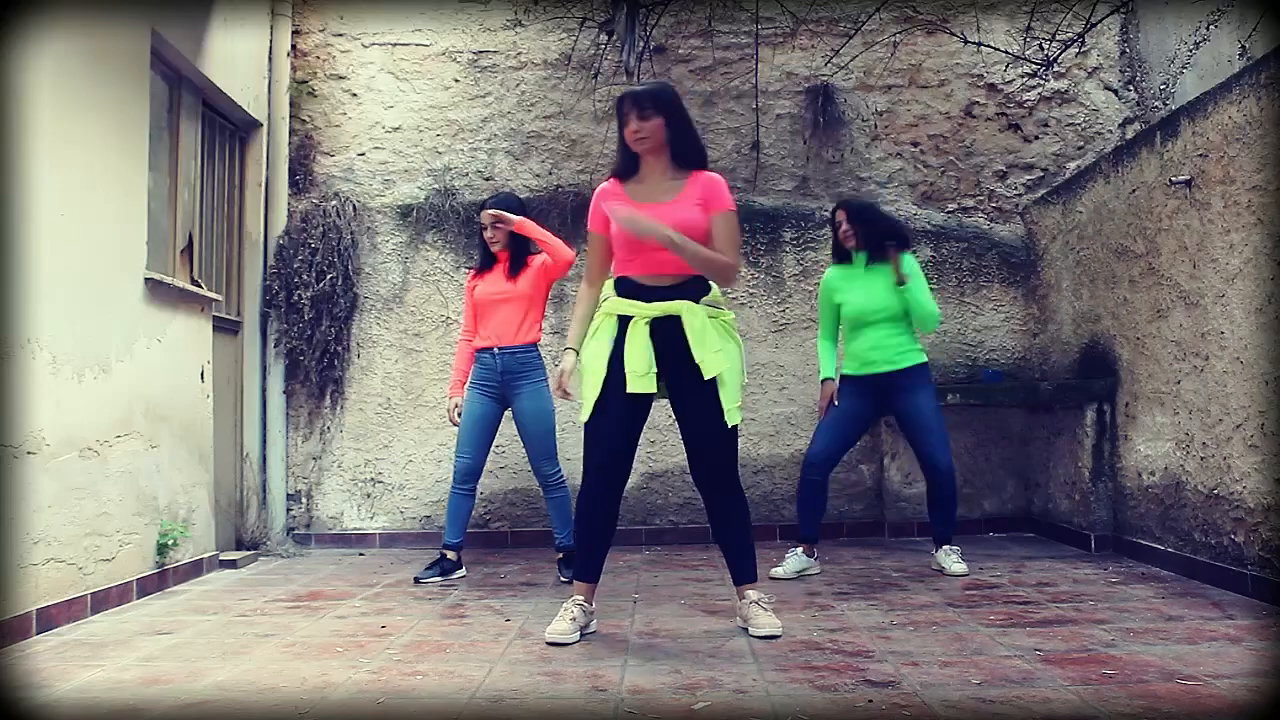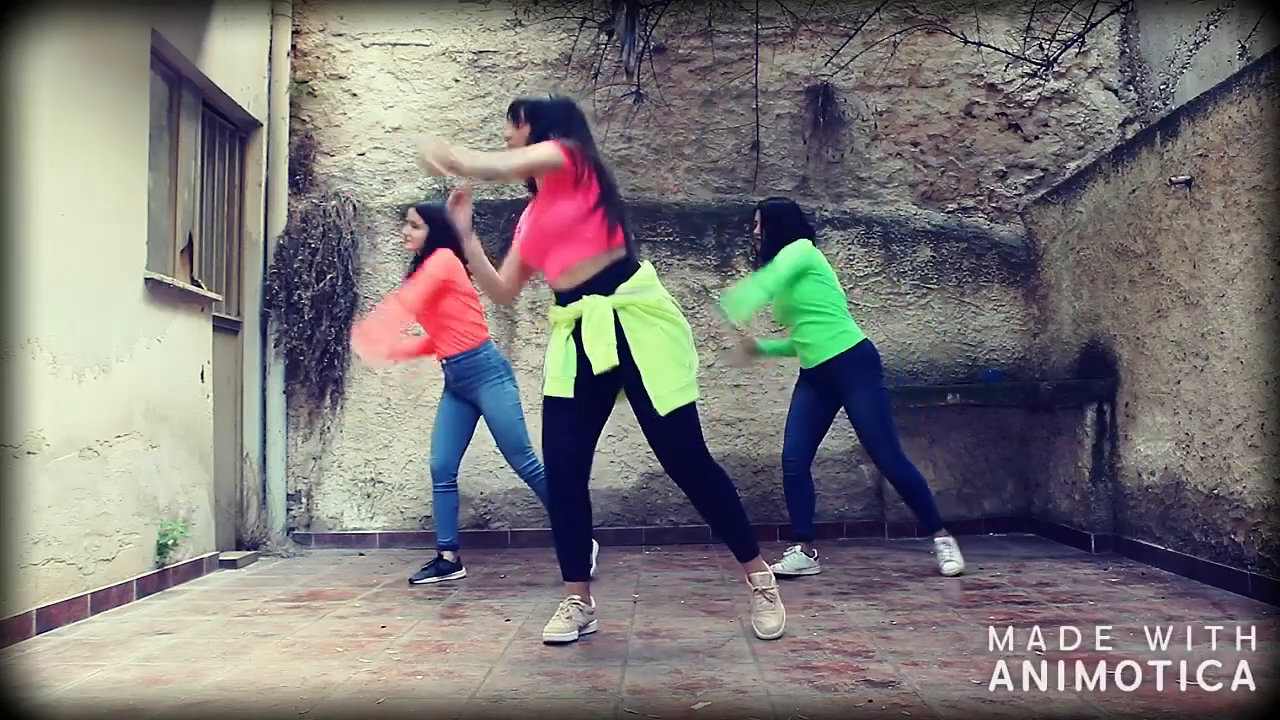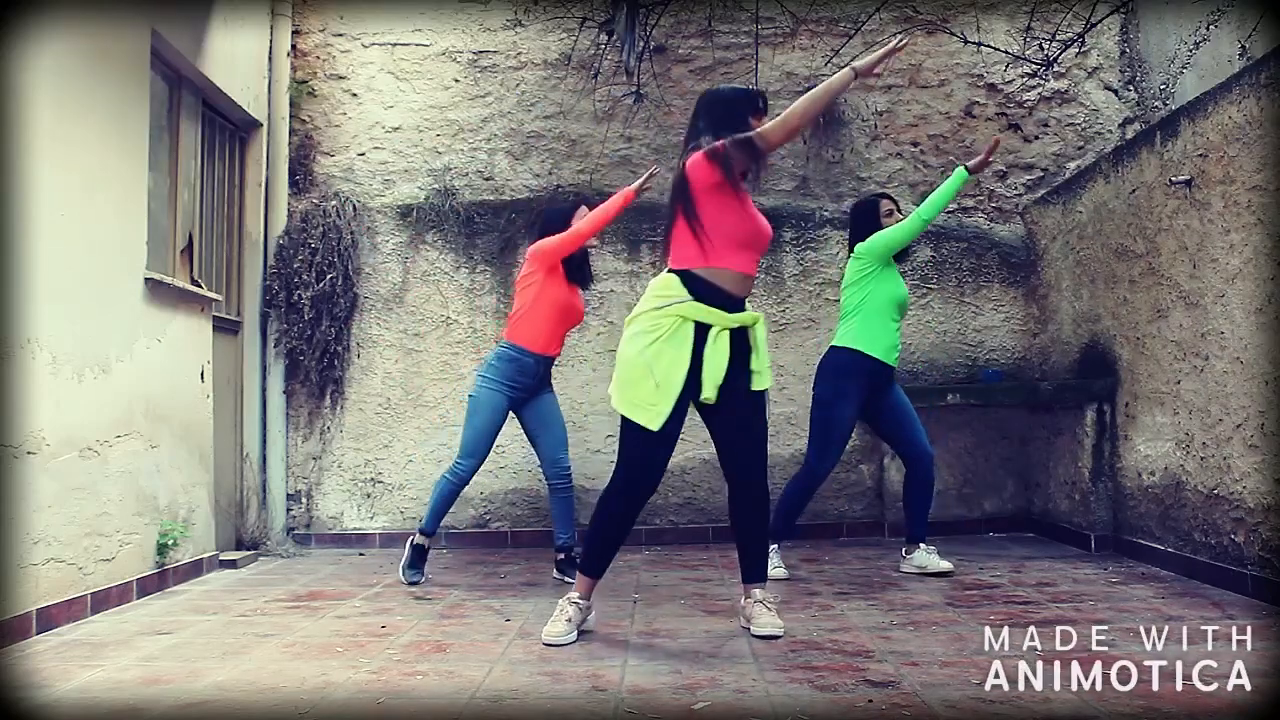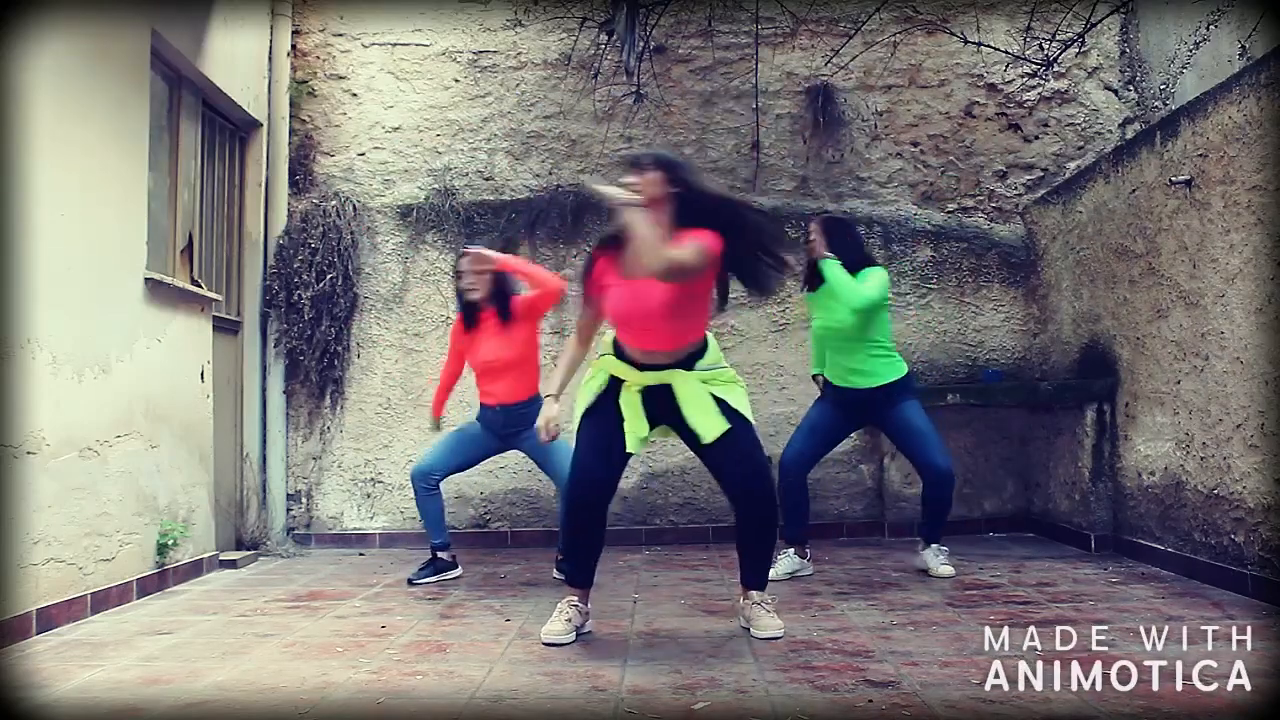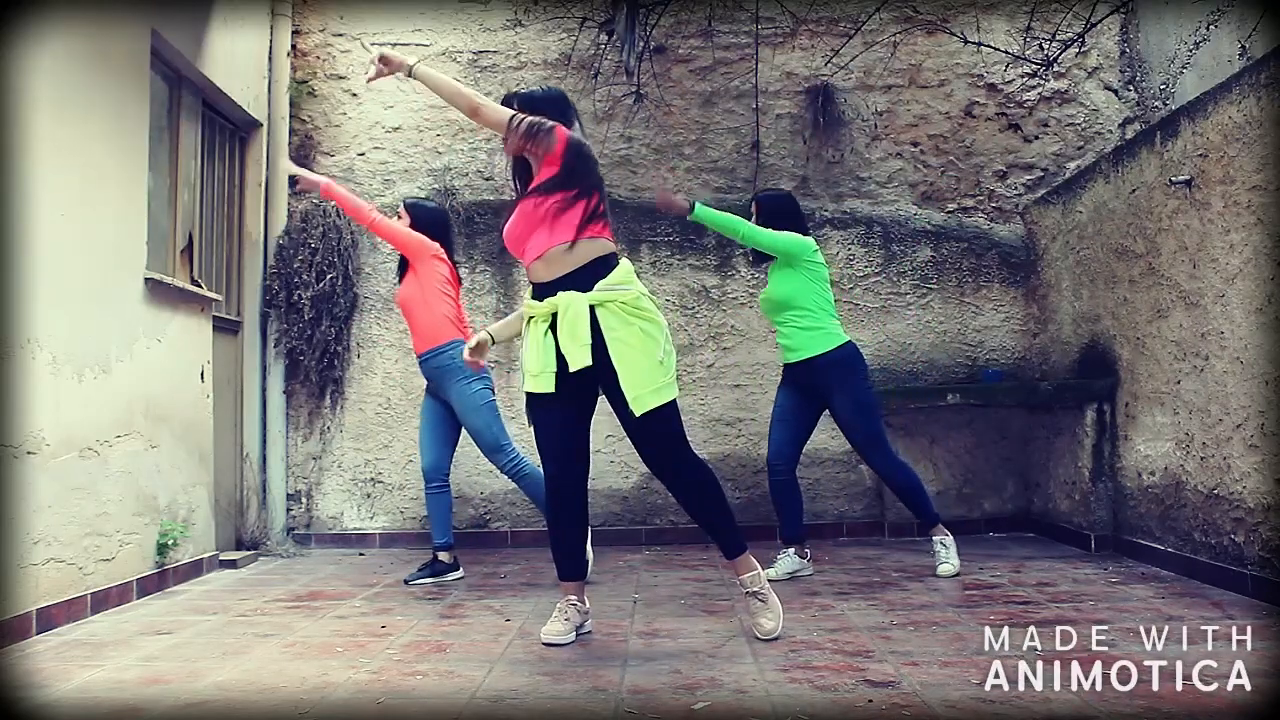
dt=1s
person 1, frame 1
left shoulder: (708, 186)
right shoulder: (609, 194)
left elbow: (728, 267)
right elbow: (592, 280)
left wrist: (665, 236)
right wrist: (572, 349)
left hip: (694, 331)
right hip: (625, 330)
left knee: (716, 470)
right knee: (602, 470)
left ankle: (749, 596)
right ankle: (581, 601)
person 1, frame 2
left shoulder: (569, 161)
right shoulder: (532, 215)
left elbow: (492, 165)
right elbow: (503, 290)
left wrist: (445, 155)
right wrist: (464, 230)
left hip: (632, 321)
right hip: (575, 336)
left knee: (685, 458)
right knee: (563, 471)
left ankle: (757, 575)
right ankle: (578, 601)
person 1, frame 3
left shoulder: (732, 186)
right shoulder: (707, 164)
right elbow: (788, 124)
right wrist: (855, 71)
left hip: (729, 334)
right hip: (677, 328)
left knee: (750, 472)
right knee: (638, 473)
left ankle: (755, 596)
right ankle: (580, 596)
person 1, frame 4
left shoulder: (701, 240)
right shoulder: (608, 254)
left elbow: (658, 264)
right elbow: (583, 335)
left wrist: (628, 207)
right wrist: (553, 396)
left hip: (694, 383)
right hip: (624, 384)
left knee: (754, 487)
right knee: (583, 491)
left ankle: (754, 597)
right ankle: (576, 602)
person 1, frame 5
left shoulder: (565, 155)
right shoulder: (530, 199)
left elbow: (477, 107)
left wrist: (408, 66)
right wrist: (491, 334)
left hip: (609, 315)
right hip: (554, 334)
left knee: (667, 454)
right knee: (562, 473)
left ankle: (749, 574)
right ankle: (573, 602)
person 2, frame 1
left shoulder: (905, 264)
right shoulder: (834, 278)
left elbow: (929, 322)
right elbow: (826, 337)
left wrist: (901, 278)
right wrist: (828, 378)
left hip: (909, 377)
right hip: (857, 384)
left knee: (939, 464)
right knee: (816, 460)
left ankle: (944, 547)
right ankle: (805, 551)
person 2, frame 2
left shoulder: (801, 251)
right shoulder: (786, 276)
left elbow: (767, 281)
left wrist: (730, 312)
right wrist: (760, 347)
left hip: (852, 364)
right hip: (815, 377)
left knee: (887, 458)
right knee: (793, 461)
left ankle: (940, 537)
right ankle: (804, 551)
person 2, frame 3
left shoulder: (885, 268)
right shoulder: (869, 251)
right elbow: (922, 218)
right wrist: (967, 171)
left hip: (880, 379)
right hip: (846, 370)
left knee: (921, 458)
right knee: (818, 466)
left ankle: (914, 550)
right ankle: (772, 545)
person 2, frame 4
left shoulder: (874, 277)
right shoulder: (816, 291)
left elbow: (855, 302)
left wrist: (827, 259)
right wrist: (817, 371)
left hip: (891, 393)
right hip: (838, 396)
left knee: (939, 469)
right knee: (790, 464)
left ankle: (931, 547)
right ankle: (796, 552)
person 2, frame 5
left shoulder: (800, 246)
right shoulder: (778, 265)
left elbow: (744, 232)
left wrist: (690, 209)
left hip: (836, 365)
right hip: (796, 375)
left knee: (879, 457)
right knee: (778, 463)
left ankle: (938, 533)
right ankle: (795, 552)
person 3, frame 1
left shoulder: (537, 266)
right shoulder: (477, 277)
left elbow: (567, 258)
right elbow: (467, 335)
left wrist: (521, 224)
right wrist: (456, 388)
left hip: (525, 370)
right hip: (484, 374)
left knee: (547, 470)
right knee: (465, 470)
left ankle: (567, 553)
right ankle: (451, 557)
person 3, frame 2
left shoulder: (443, 261)
right shoulder: (427, 272)
left elbow: (406, 300)
left wrist: (372, 334)
right wrist: (391, 351)
left hip: (482, 372)
right hip: (454, 381)
left knee: (524, 463)
right knee: (441, 469)
right ankle: (448, 558)
person 3, frame 3
left shoulder: (572, 281)
right shoulder: (541, 255)
right elbow: (581, 233)
right wrist: (630, 193)
left hip: (539, 381)
right hip: (503, 371)
left knee: (559, 470)
right knee: (466, 466)
left ankle: (565, 558)
right ankle: (421, 541)
person 3, frame 4
left shoulder: (524, 309)
right shoulder: (464, 324)
left elbow: (555, 287)
right elbow: (451, 371)
left wrist: (500, 260)
right wrist: (437, 411)
left hip: (529, 418)
right hip: (488, 422)
right knee: (423, 472)
right ankle: (443, 558)
person 3, frame 5
left shoulder: (428, 250)
right shoulder: (422, 270)
left elbow: (371, 218)
left wrist: (322, 183)
right wrist: (480, 380)
left hip: (456, 369)
right hip: (437, 378)
left knee: (506, 458)
right knee: (433, 470)
right ankle: (444, 558)
